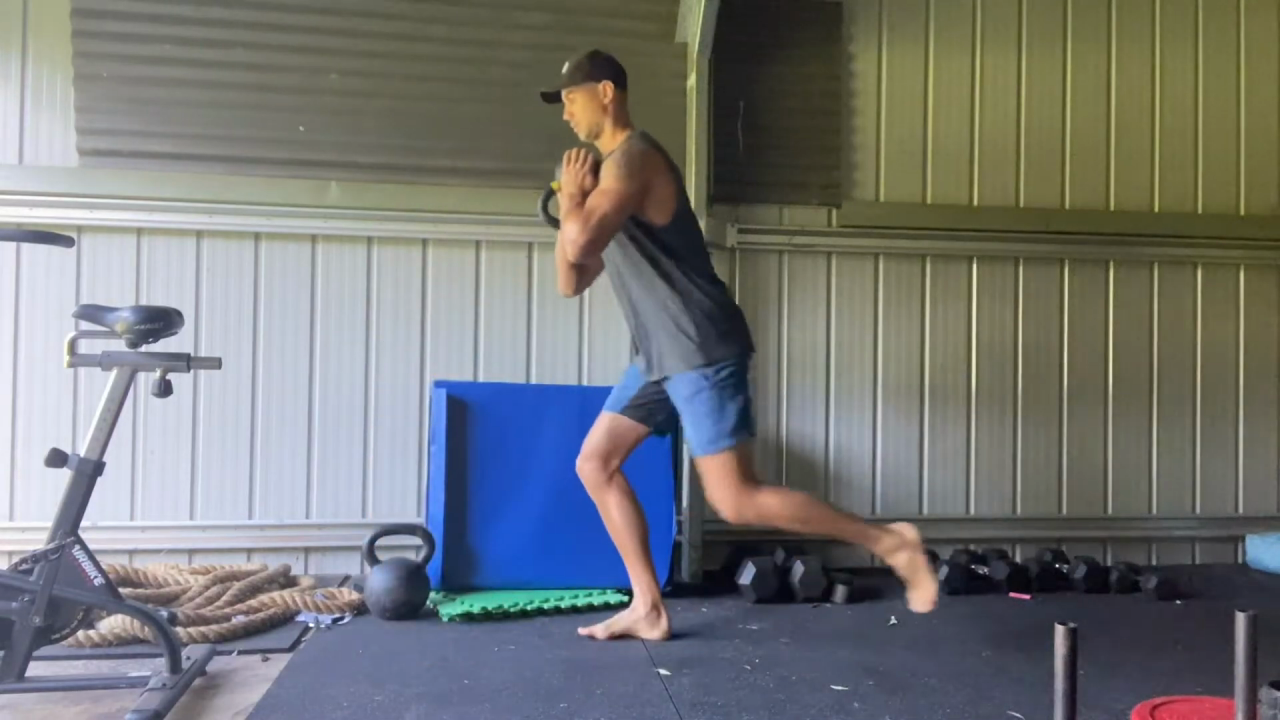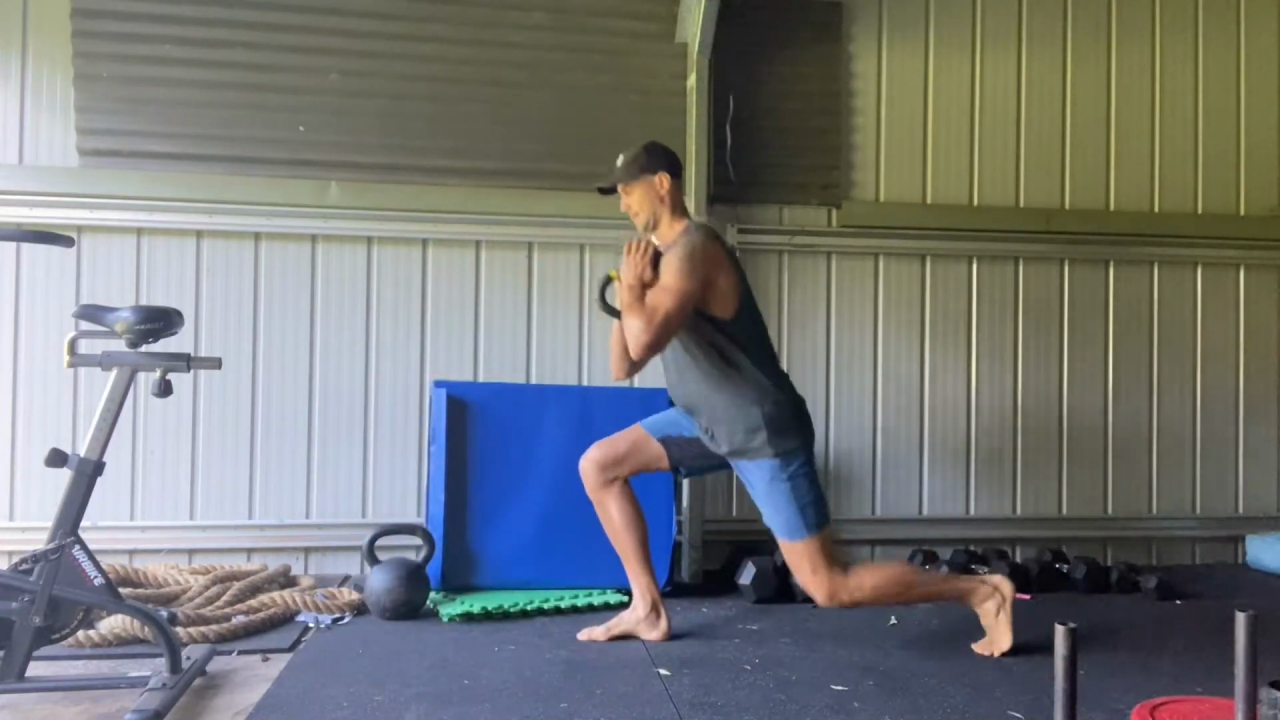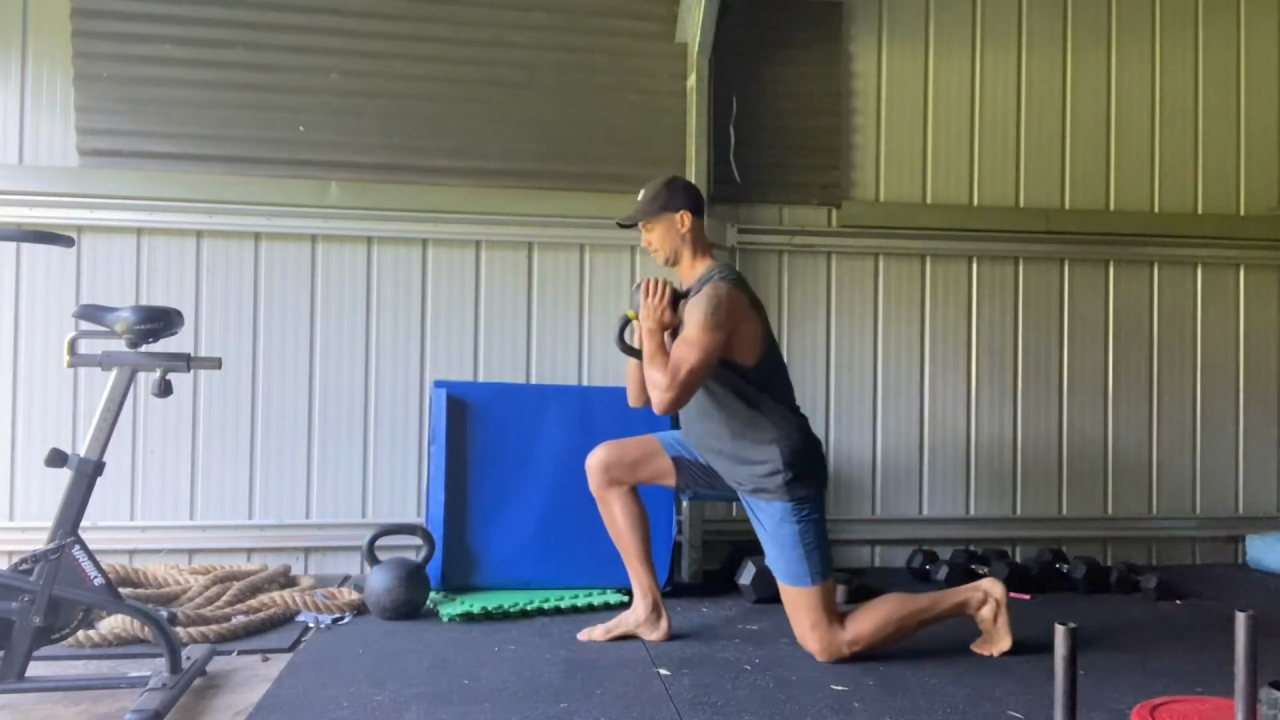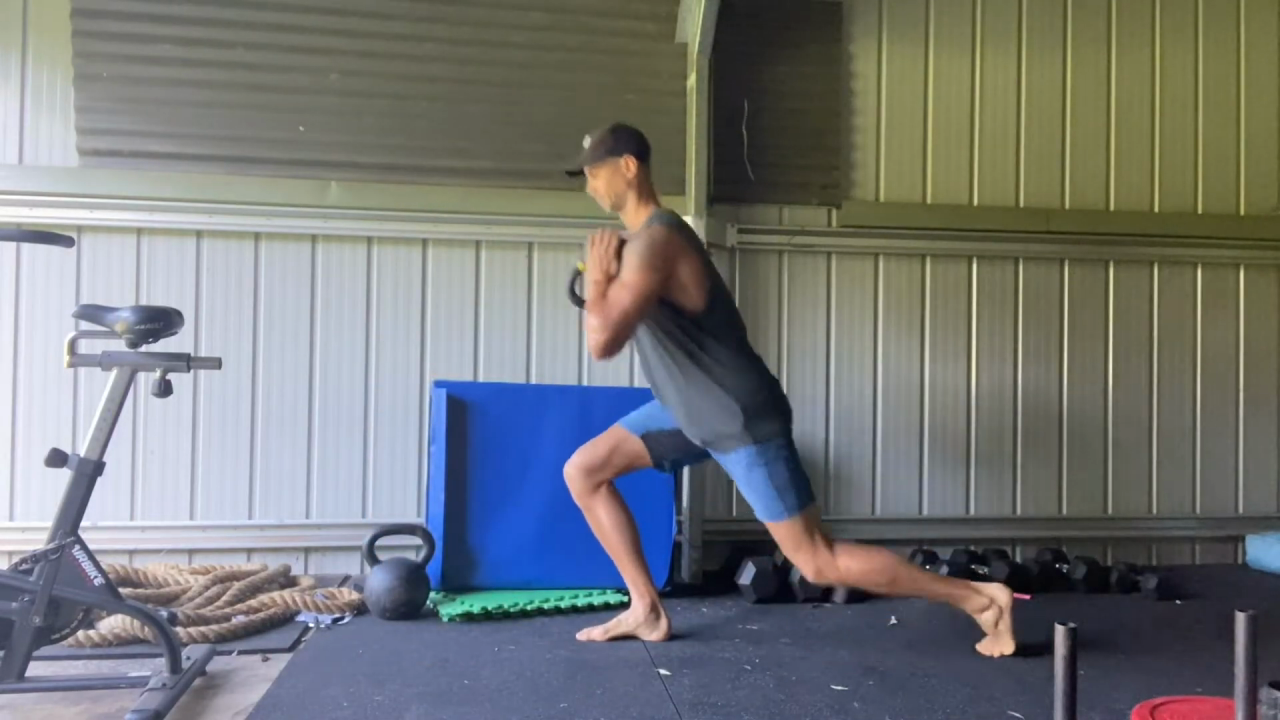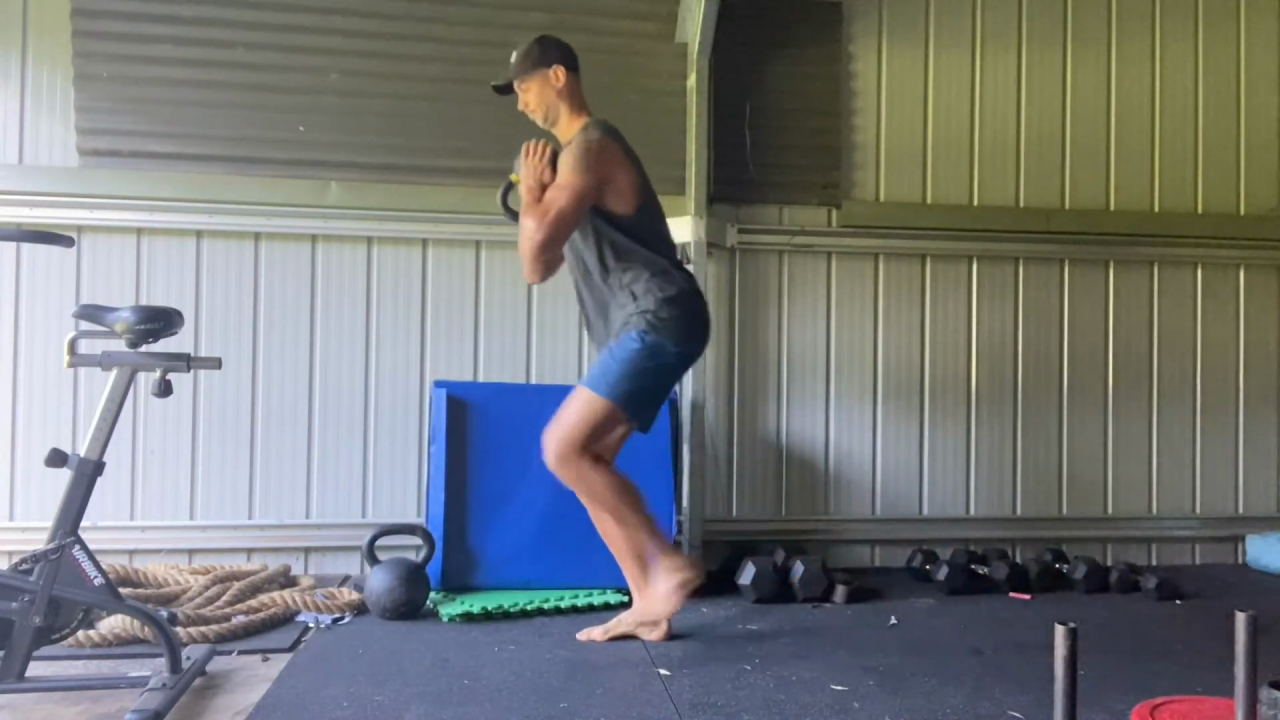
dt=0.4s
person 1, frame 1
left shoulder: (631, 158)
right shoulder: (607, 169)
left elbow: (575, 247)
right elbow: (573, 279)
left wrist: (573, 203)
right wrist: (570, 204)
left hip: (701, 345)
right hip: (662, 349)
left knee: (734, 501)
right knee: (594, 462)
left ankle: (893, 545)
right ankle: (648, 608)
person 1, frame 2
left shoulder: (692, 250)
right shoulder: (666, 261)
left elbow: (643, 344)
right elbow: (621, 365)
left wrist: (631, 290)
right wrist: (627, 297)
left hip: (763, 430)
right hip: (715, 422)
left knee: (828, 584)
right knee: (598, 467)
left ankle: (984, 592)
right ankle: (647, 609)
person 1, frame 3
left shoulder: (716, 296)
right shoulder: (691, 296)
left elbow: (666, 397)
right elbow: (639, 398)
left wrist: (652, 331)
right wrist: (647, 334)
left hip: (775, 473)
right hip: (731, 457)
left knee: (828, 643)
right knee: (604, 465)
left ankle: (978, 597)
right ankle: (647, 610)
person 1, frame 4
left shoulder: (653, 241)
right shoulder: (643, 241)
left elbow: (601, 340)
right elbow: (608, 344)
left wrist: (598, 279)
right wrist: (601, 287)
left hip: (742, 416)
right hip: (693, 409)
left knee: (818, 561)
right knee: (583, 471)
left ankle: (979, 600)
right ankle: (647, 609)
person 1, frame 5
left shoulder: (589, 147)
right shoulder: (569, 156)
left elbow: (539, 242)
right elbow: (537, 268)
left wrist: (534, 190)
right wrist: (534, 198)
left hip: (661, 321)
right hip: (643, 330)
left knee: (564, 449)
right knee: (585, 461)
left ankle: (669, 562)
right ankle: (648, 606)
